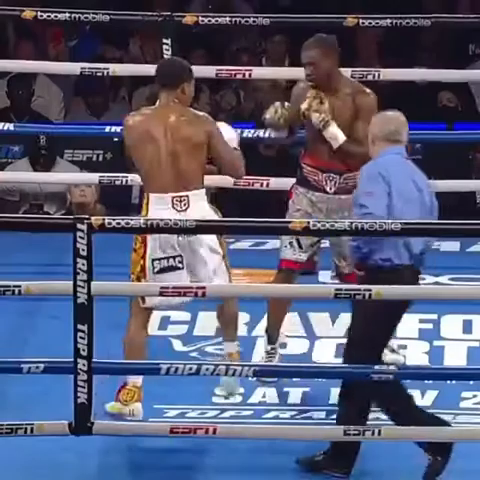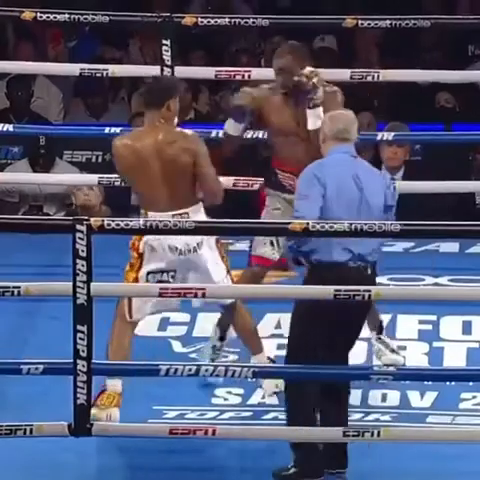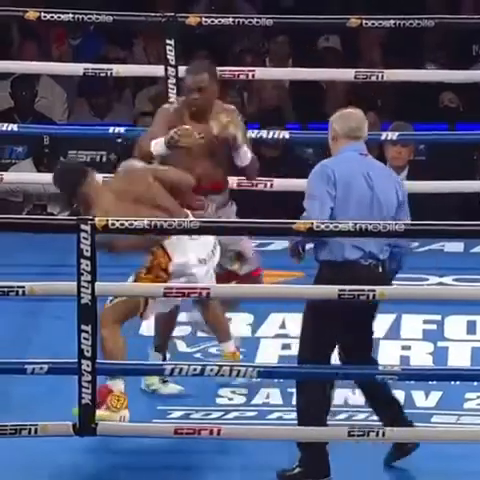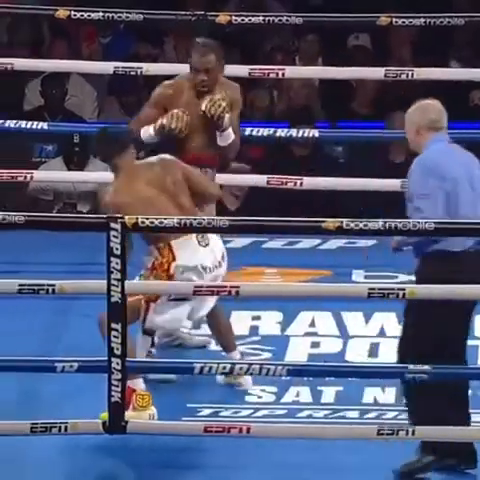
dt=0.4s
person 1, frame 1
left shoulder: (376, 170)
right shoulder: (420, 178)
left elbow: (370, 221)
right elbow: (428, 235)
left wrist: (357, 254)
left hip: (381, 278)
right hip: (406, 277)
left knee: (364, 369)
right knee: (361, 366)
left ankle: (431, 432)
person 1, frame 2
left shoulder: (317, 172)
right shoulder: (379, 178)
left elbow: (303, 225)
left wrist: (294, 252)
left hip: (327, 279)
right hip: (364, 281)
left knee: (301, 369)
right knee: (335, 366)
person 1, frame 3
left shoulder: (327, 170)
right shoulder: (389, 176)
left elbow: (315, 224)
right elbow: (401, 240)
left wrist: (296, 244)
left hip: (338, 278)
right hip: (374, 278)
left knee: (314, 366)
right knee: (360, 358)
right ankle: (400, 431)
person 1, frame 4
left shoulder: (426, 163)
left elbow: (428, 222)
left wrist: (402, 239)
left hip: (442, 268)
left knee: (417, 356)
left ankle: (435, 447)
person 2, frame 1
left shoulder: (363, 99)
right shoulder: (302, 90)
left elbow: (364, 155)
right elbow: (286, 131)
left wrist: (326, 124)
right wrist: (276, 119)
left hip: (348, 194)
right hip: (309, 190)
left knee: (357, 275)
right knee: (287, 270)
right ankle: (271, 348)
person 2, frame 2
left shoulder: (331, 96)
right shoulder: (264, 97)
right elbow: (228, 148)
left wrist: (314, 102)
right wrist: (240, 115)
right hip: (280, 193)
right knee: (258, 267)
left ankle: (378, 335)
person 2, frame 3
left shoulder: (230, 116)
right shoulder: (169, 113)
left elbow: (252, 172)
right elbow: (140, 153)
left wrist: (237, 144)
right wrist: (167, 143)
left hip: (220, 206)
left knee: (251, 275)
person 2, frame 4
left shoulder: (231, 93)
right shoulder: (168, 92)
left elbow: (230, 153)
right elbow: (134, 133)
left wrist: (223, 124)
right wrist: (158, 129)
left hip: (206, 182)
person 3, frame 1
left shoulder: (133, 123)
right shoulder: (202, 123)
right elbow: (237, 170)
right wrist: (230, 146)
left hip: (157, 216)
right hip: (197, 213)
left knee: (140, 309)
left ankle: (131, 392)
right ankle: (231, 357)
person 3, frame 2
left shoulder: (122, 147)
right shoulder: (189, 142)
right elbow: (215, 196)
left hip: (155, 237)
right hip: (195, 230)
left knee: (125, 317)
right knee: (234, 303)
left ankle: (111, 395)
person 3, frame 3
right shoulder: (131, 174)
right elbow: (186, 181)
left hip: (175, 259)
right hip: (201, 242)
left knee: (108, 319)
right knee: (204, 298)
left ankle: (115, 402)
right ankle: (230, 354)
person 3, frame 4
left shoulder: (112, 199)
right shoulder: (165, 163)
right elbow: (213, 193)
left hip: (180, 261)
right hip: (211, 248)
left knee: (111, 321)
right knee: (206, 303)
